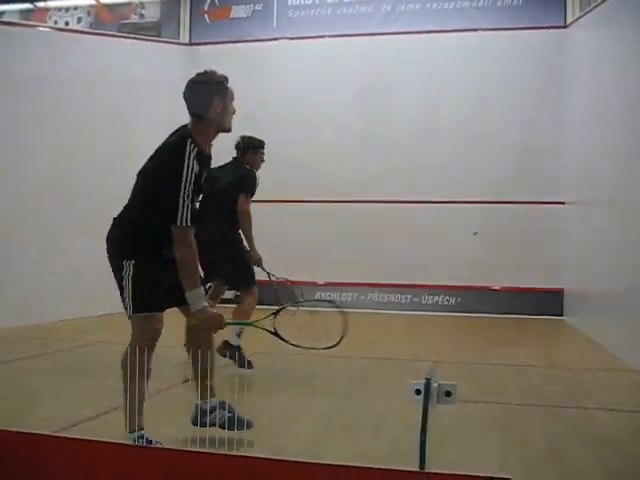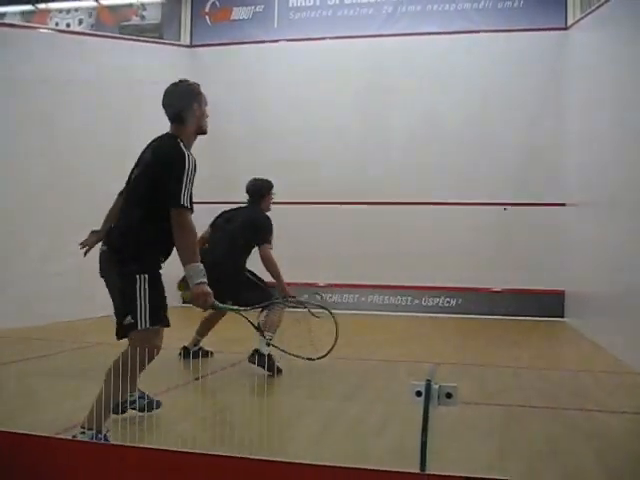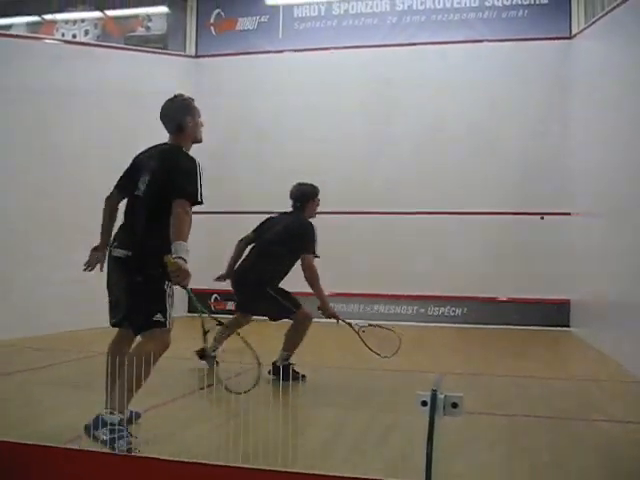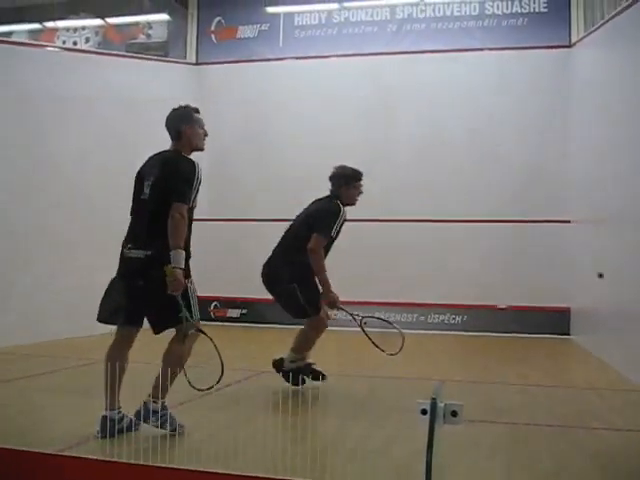
dt=0.2s
person 1, frame 1
left shoulder: (197, 147)
right shoulder: (184, 161)
right elbow: (182, 236)
right wrist: (199, 305)
left hip: (164, 245)
right hip: (134, 248)
left knee: (203, 318)
right knee: (148, 329)
left ankle: (208, 406)
right ankle: (134, 433)
person 1, frame 2
left shoulder: (161, 147)
right shoulder: (180, 157)
left elbow: (129, 194)
right elbow: (181, 220)
left wrist: (104, 230)
right wrist: (197, 279)
left hip: (128, 251)
right hip: (133, 259)
left knee: (149, 332)
right knee: (145, 342)
left ankle: (126, 394)
right ankle: (91, 430)
person 1, frame 3
left shoulder: (147, 156)
right shoulder: (187, 164)
left elbow: (113, 199)
right elbow: (180, 210)
left wrist: (103, 244)
right wrist: (179, 255)
left hip: (123, 256)
right hip: (149, 261)
left knee: (127, 332)
right knee: (157, 338)
left ankle: (114, 409)
right ankle: (111, 418)
person 1, frame 4
left shoulder: (152, 163)
right shoulder: (188, 168)
right elbow: (178, 215)
right wrist: (177, 264)
left hip: (133, 257)
right hip: (161, 262)
left knee: (125, 334)
right knee: (187, 331)
left ankle: (111, 415)
right ankle: (155, 405)
person 2, frame 1
left shoulder: (214, 172)
right shoulder: (247, 174)
right elbow: (242, 208)
right wrist: (252, 248)
left hip: (203, 238)
right hip: (226, 239)
left knee: (219, 285)
right knee: (250, 294)
right ankle: (232, 342)
person 2, frame 2
left shoulder: (229, 214)
right shoulder: (262, 219)
left elbow: (201, 239)
right elbow: (266, 256)
right wrist: (283, 287)
left hip: (208, 269)
right hip: (230, 269)
left knee: (222, 306)
right knee: (275, 305)
left ankle: (192, 347)
right ankle: (262, 351)
person 2, frame 3
left shoulder: (275, 220)
right shoulder: (305, 227)
left elbow: (243, 241)
right elbow: (308, 267)
left wrist: (229, 271)
right wrist: (324, 303)
left hip: (242, 279)
right hip: (259, 283)
left knee: (243, 316)
right knee: (303, 318)
left ankle: (210, 351)
right ankle: (281, 365)
person 2, frame 4
left shoulder: (321, 205)
right shoulder: (336, 211)
left elbow: (295, 235)
right elbow: (314, 248)
right wrist: (327, 289)
left hip: (283, 270)
right hip: (284, 274)
left knee: (317, 316)
right knee: (318, 321)
left ankle: (299, 362)
right ankle: (290, 365)
